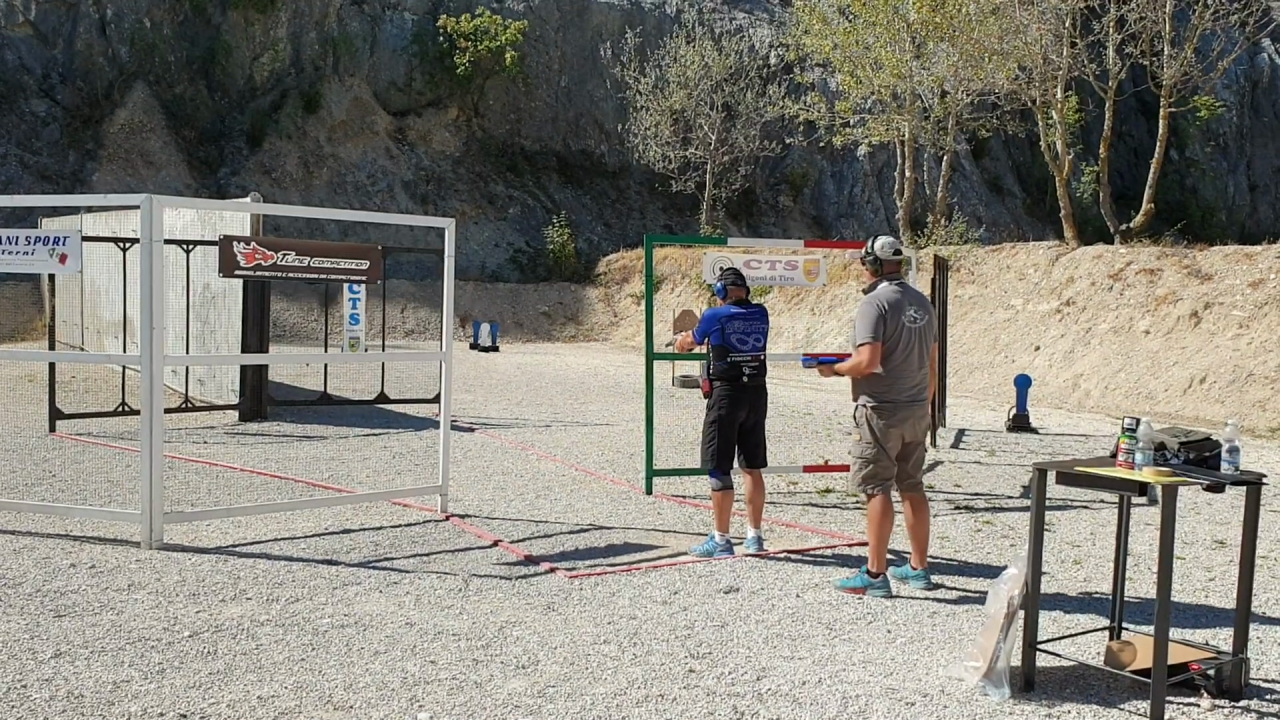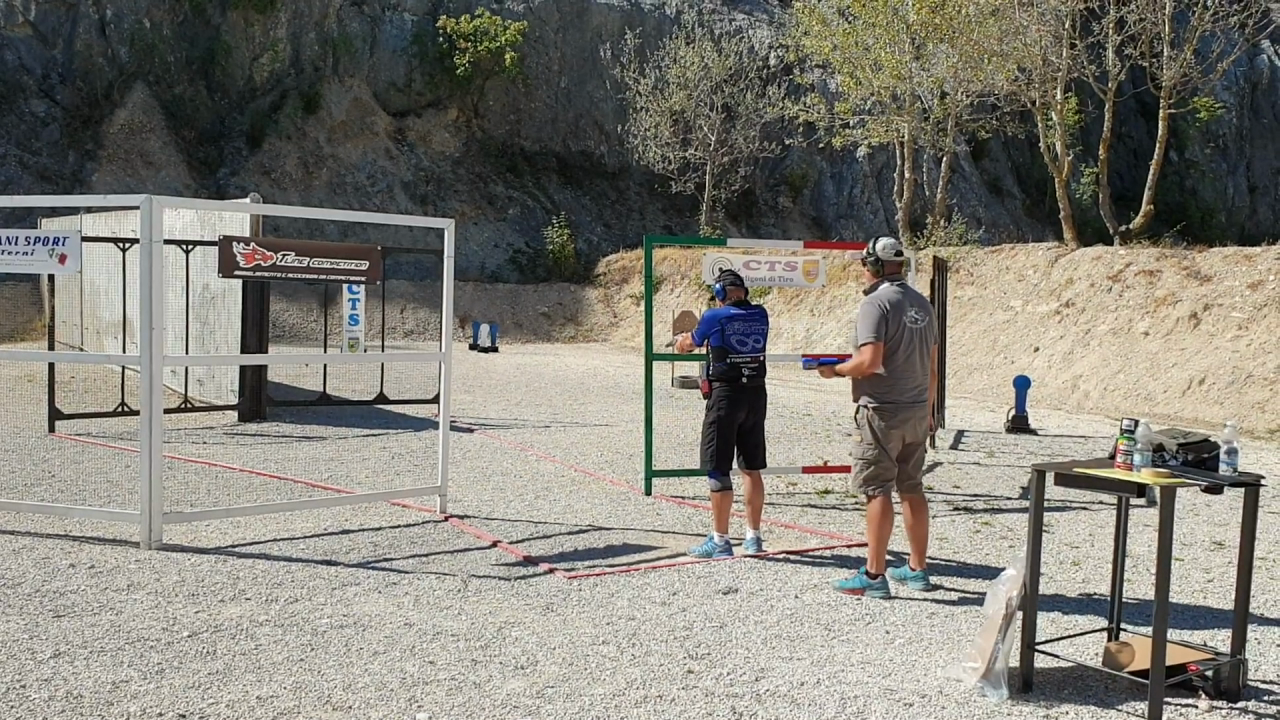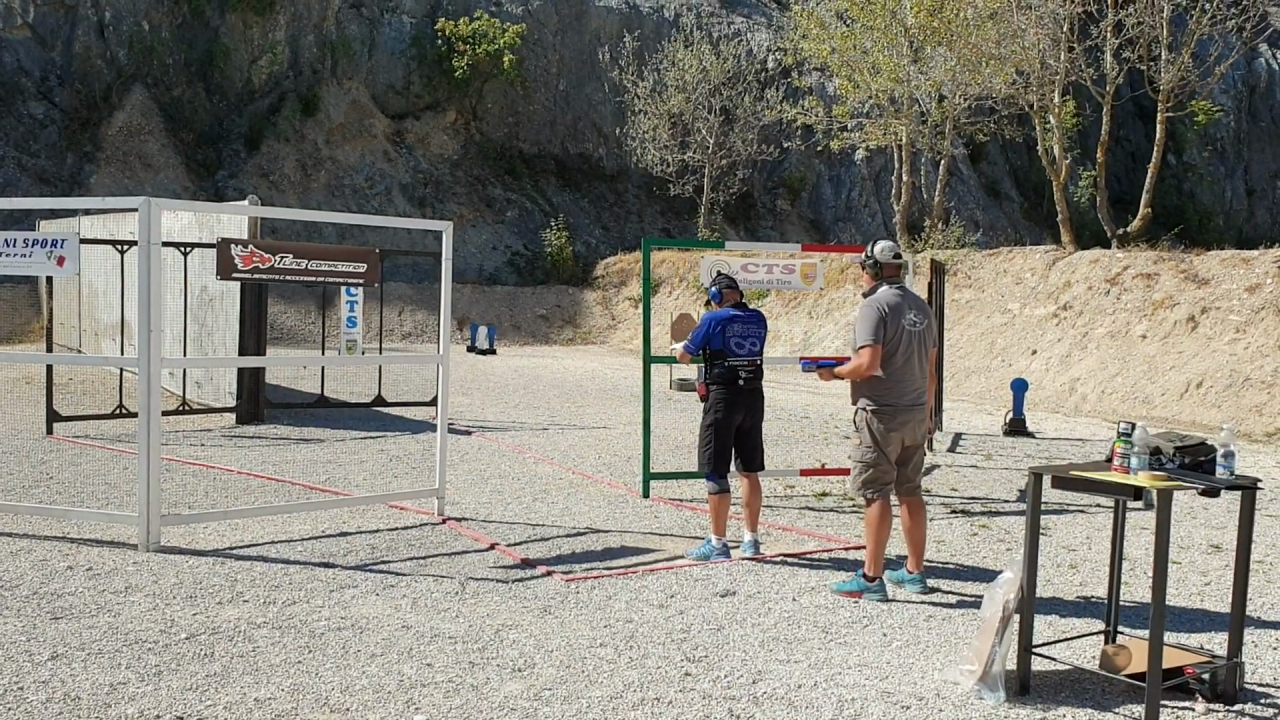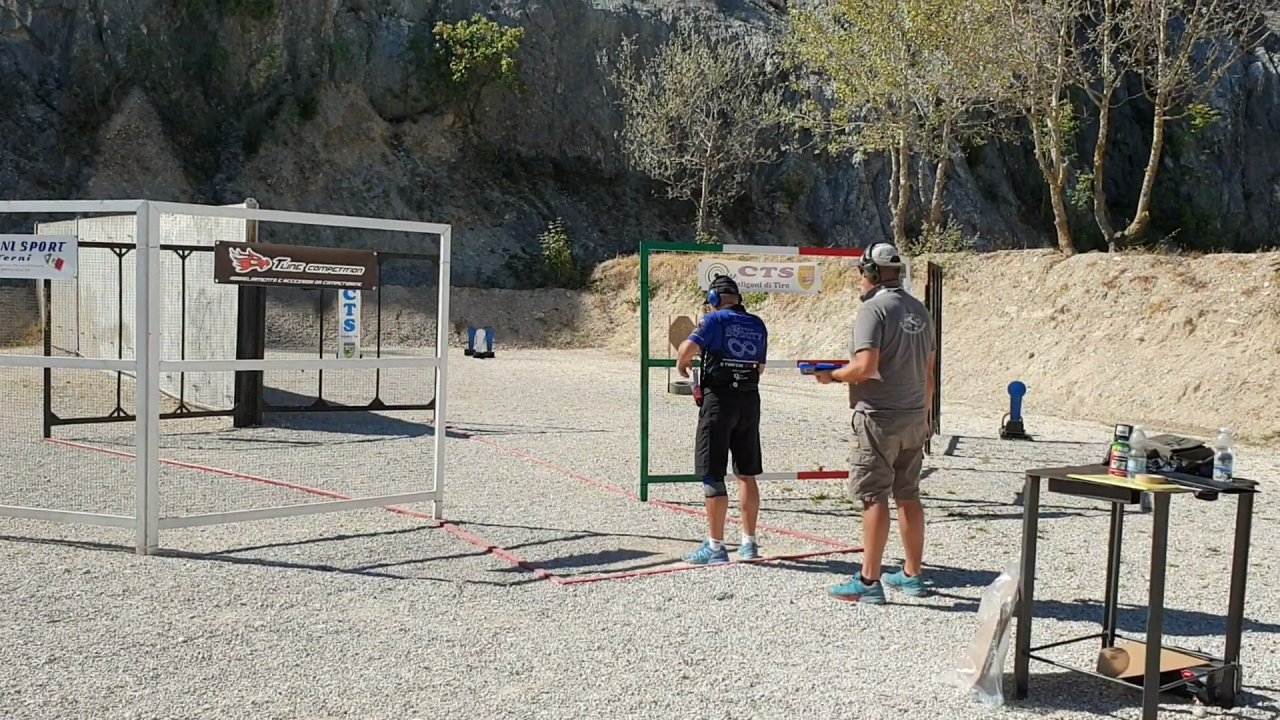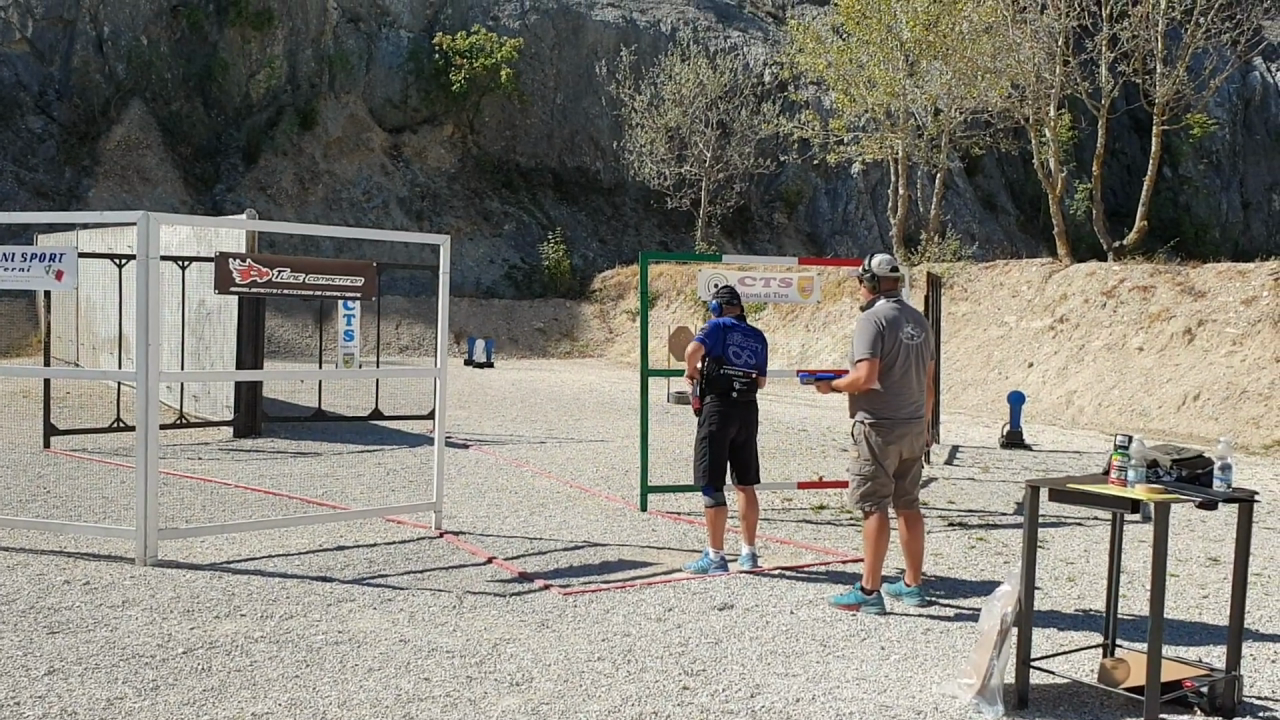
dt=0.2s
person 1, frame 1
left shoulder: (874, 302)
right shoulder: (922, 302)
left elbow: (868, 362)
right elbow: (931, 363)
left wrist: (835, 369)
left hip: (881, 411)
right hip: (916, 411)
left knee: (877, 489)
right knee: (913, 487)
left ankle: (875, 574)
right ankle: (918, 568)
person 1, frame 2
left shoulder: (876, 302)
right shoulder: (922, 304)
left elbow: (869, 361)
right elbow: (931, 365)
left wrist: (836, 370)
right wrist: (927, 410)
left hip: (881, 412)
right hip: (916, 412)
left knee: (878, 490)
right knee: (912, 488)
left ankle: (874, 575)
right ankle: (917, 569)
person 1, frame 3
left shoulder: (875, 305)
right shoulder: (921, 306)
left elbow: (868, 364)
right elbow: (930, 369)
left wrist: (834, 372)
right wrist: (926, 413)
left hip: (881, 415)
right hip: (915, 415)
left knee: (876, 493)
right knee: (910, 491)
left ankle: (871, 578)
right ankle: (914, 572)
person 1, frame 4
left shoulder: (873, 309)
right shoulder: (919, 310)
left elbow: (865, 367)
right elbow: (928, 372)
left wrist: (832, 375)
right wrist: (924, 416)
left hip: (879, 418)
right hip: (913, 418)
left knee: (874, 496)
right knee: (908, 495)
left ankle: (869, 581)
right ankle: (912, 575)
person 1, frame 5
left shoulder: (873, 319)
right shoulder: (919, 320)
left elbow: (865, 377)
right elbow: (928, 383)
left wrist: (833, 385)
right wrist: (924, 425)
left hip: (879, 428)
right hip: (913, 428)
left knee: (874, 506)
right knee: (908, 504)
left ankle: (869, 591)
right ankle: (912, 585)
person 2, frame 1
left shoulder: (715, 316)
right shoulder: (761, 314)
left elbow: (692, 340)
left wrist: (681, 341)
left hip: (726, 395)
right hip: (756, 394)
left knee: (719, 470)
right knee: (753, 468)
left ankle: (721, 540)
right ankle: (754, 536)
person 2, frame 2
left shoulder: (715, 316)
right shoulder: (761, 315)
left elbow: (691, 342)
left wrist: (682, 341)
left hip: (725, 396)
right hip: (756, 395)
left knee: (718, 470)
right knee: (752, 468)
left ankle: (719, 541)
right ankle: (753, 537)
person 2, frame 3
left shoulder: (714, 319)
right shoulder: (758, 319)
left elbow: (686, 355)
left wrist: (679, 349)
left hip: (723, 398)
right hip: (753, 398)
left knee: (715, 472)
right knee: (749, 470)
left ankle: (717, 543)
right ankle: (751, 539)
person 2, frame 4
left shoulder: (715, 319)
right shoulder: (757, 324)
left elbow: (691, 346)
left wrist: (681, 363)
left hip: (719, 401)
right hip: (749, 401)
left knee: (713, 476)
right knee: (747, 474)
left ankle: (715, 547)
right ankle: (749, 543)
person 2, frame 5
left shoulder: (717, 326)
right shoulder: (758, 336)
left elbow: (694, 349)
right elbow: (761, 381)
left wrist: (692, 370)
left hip: (717, 410)
right hip: (748, 411)
left knee: (712, 486)
right knee: (746, 484)
left ankle: (715, 556)
right ankle: (749, 553)
